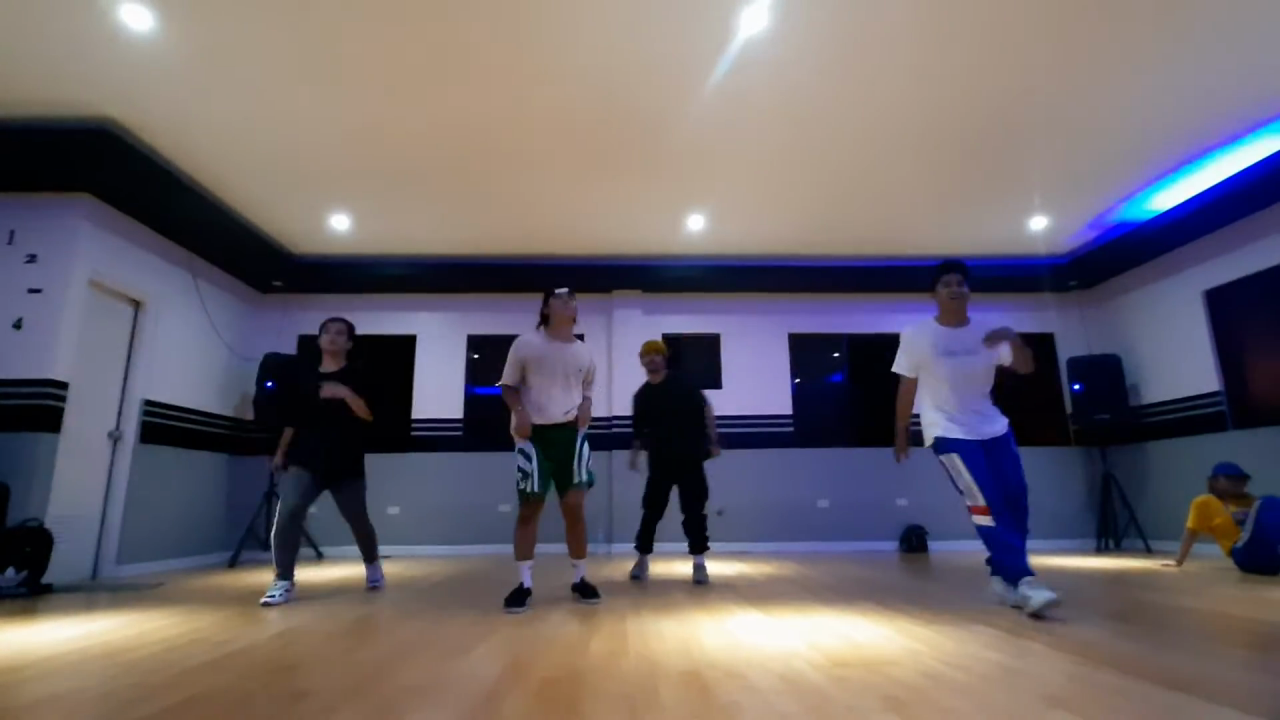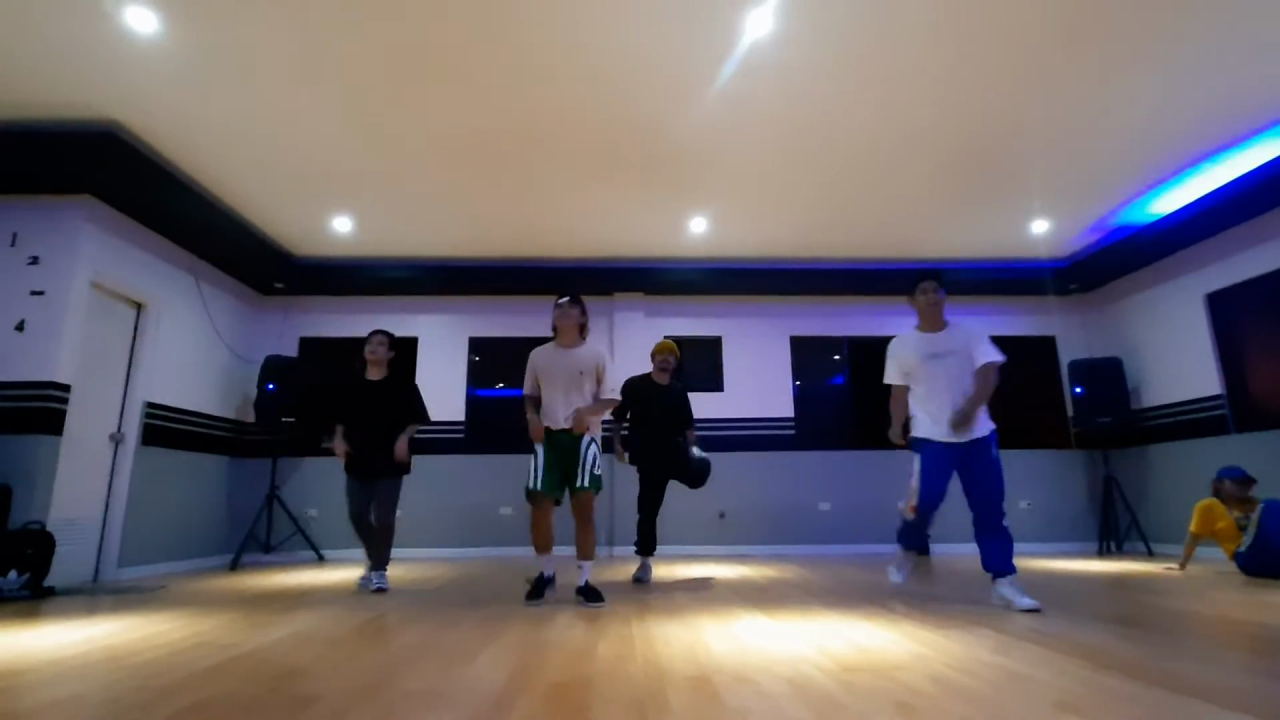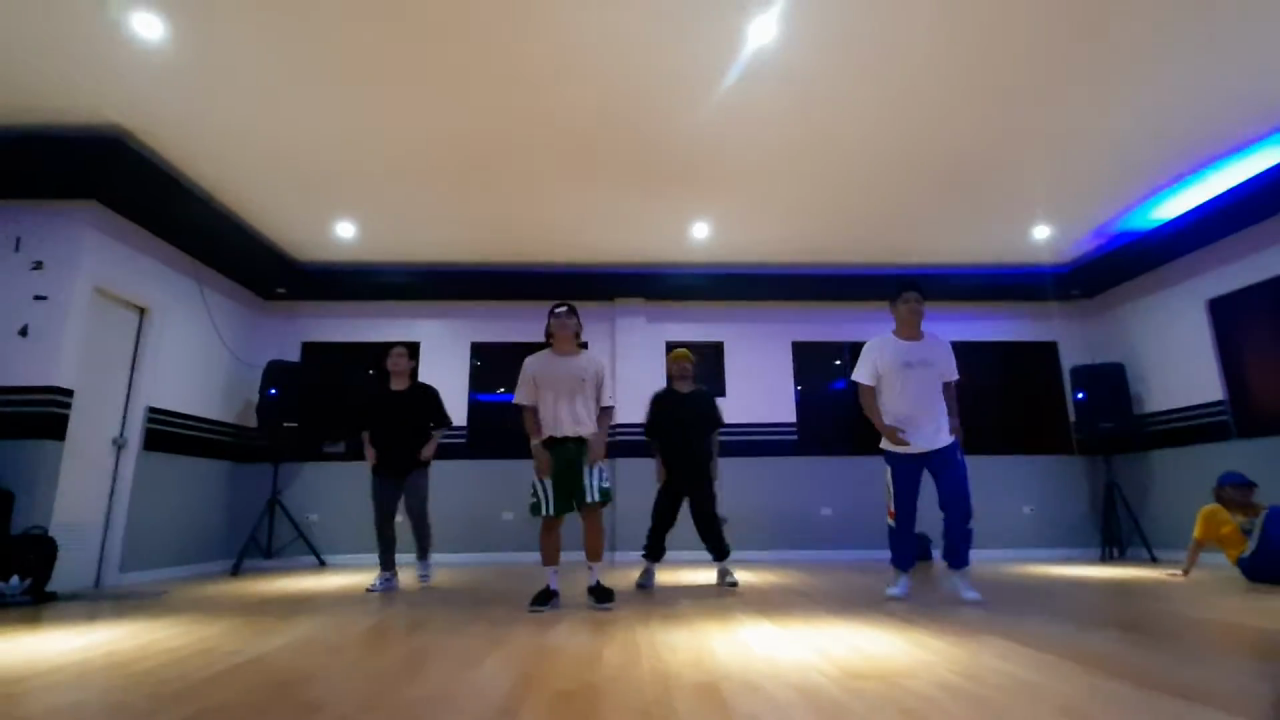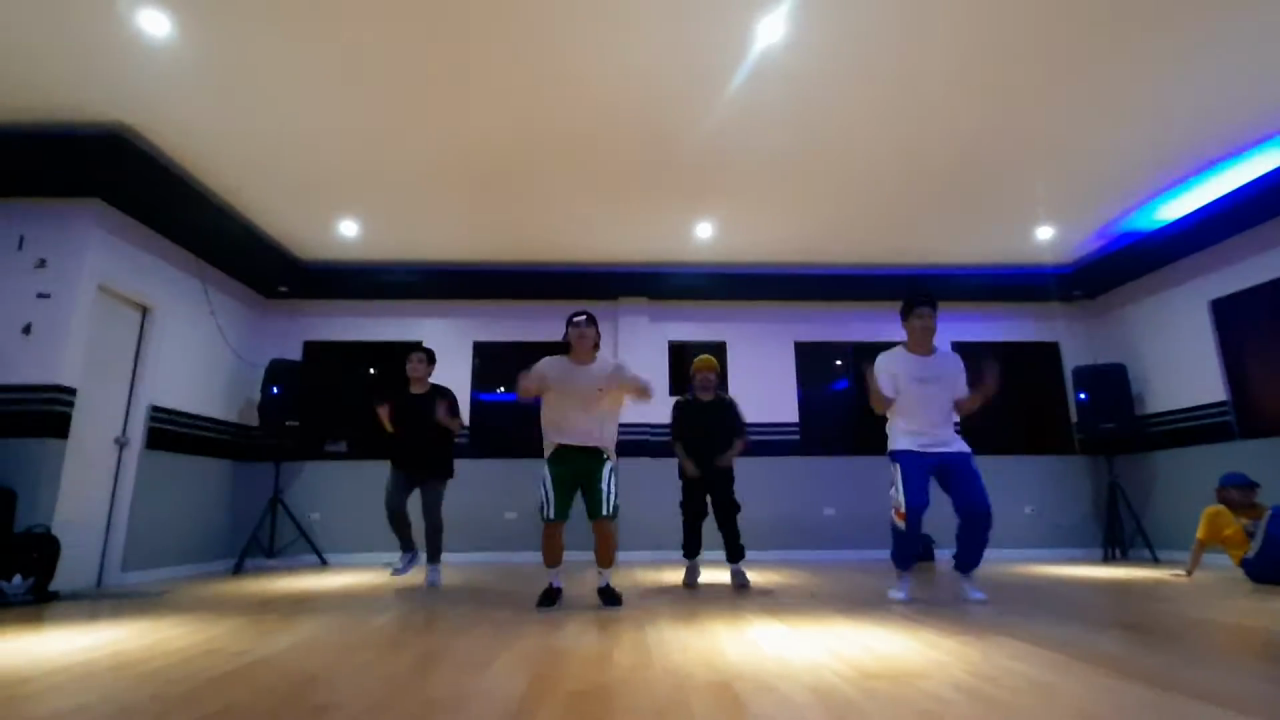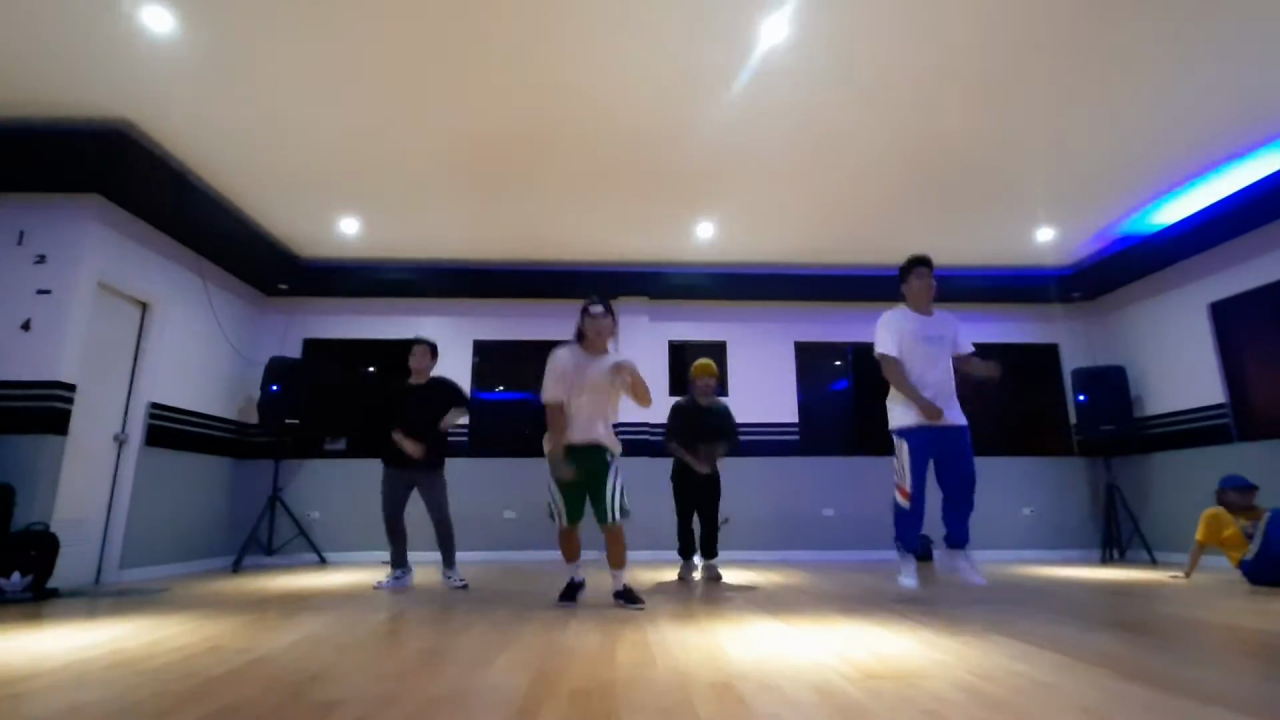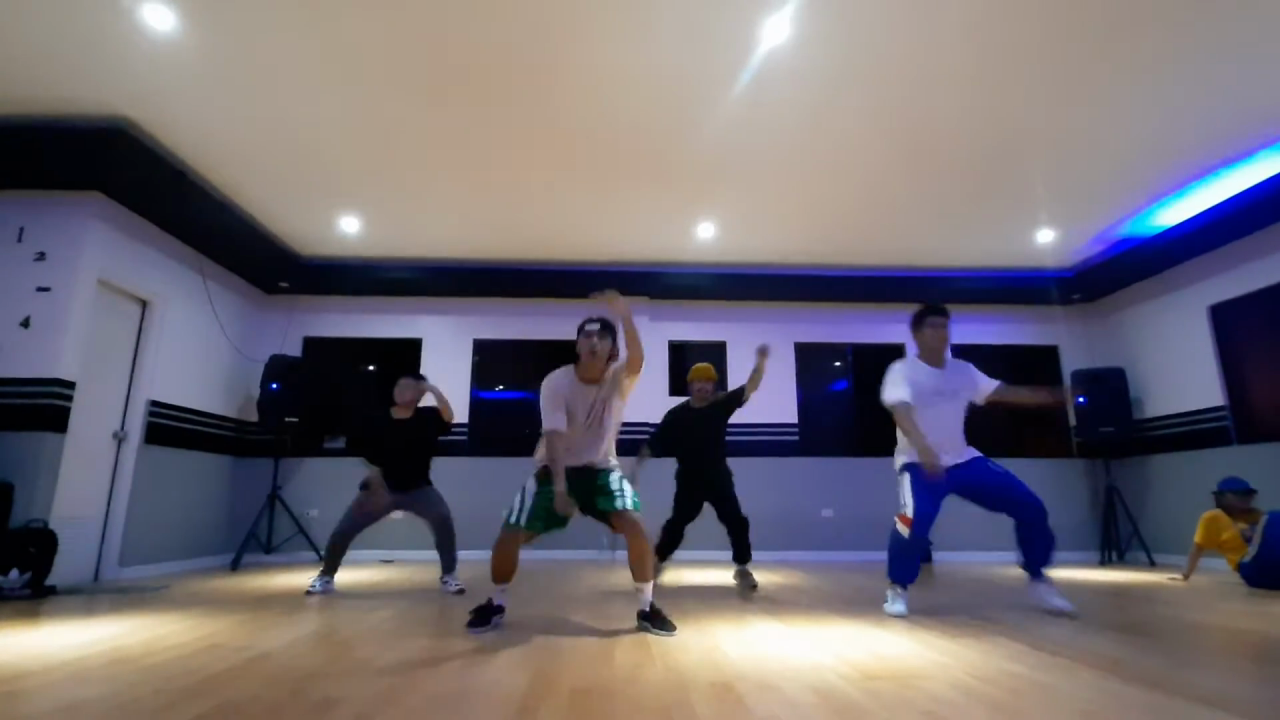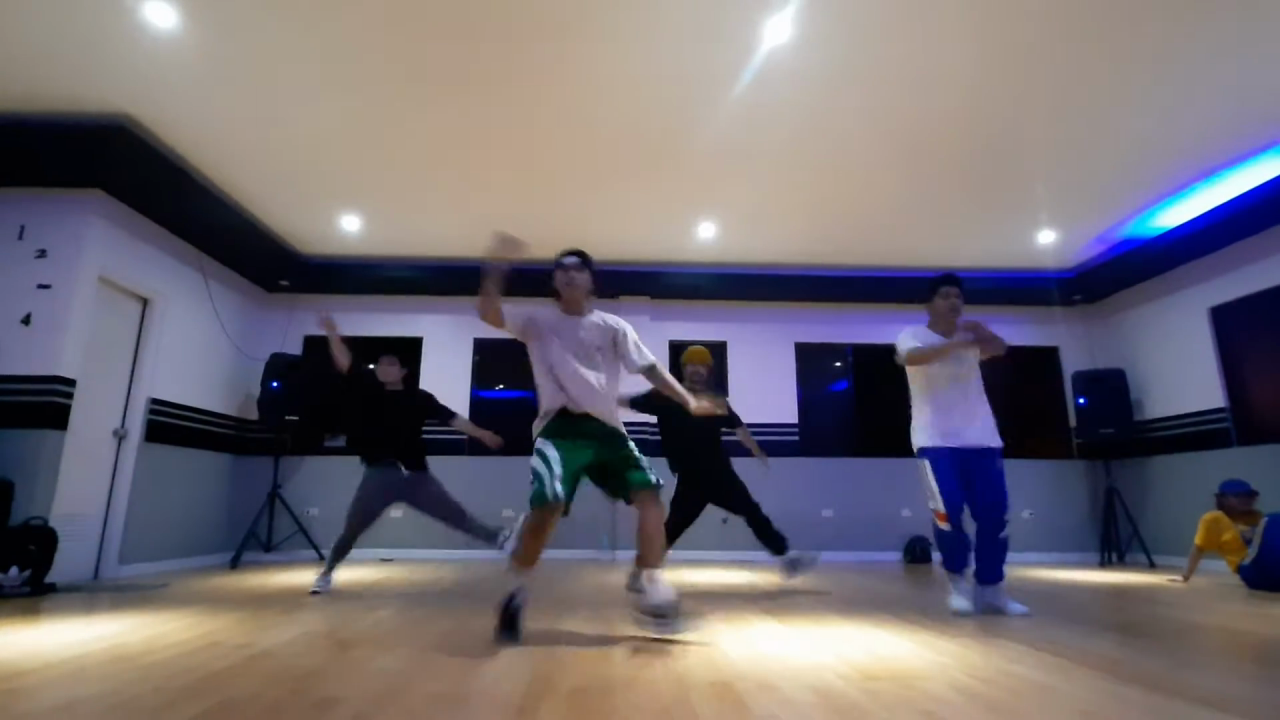
dt=0.4s
person 1, frame 1
left shoulder: (992, 332)
right shoulder: (916, 337)
left elbow: (1026, 368)
right elbow: (907, 388)
left wrist: (1014, 340)
right wrist: (900, 433)
left hip: (992, 428)
right hip: (949, 433)
left knee: (1015, 498)
right knee: (987, 504)
left ankle: (1004, 577)
right ankle: (1024, 581)
person 1, frame 2
left shoulder: (971, 335)
right shoulder: (901, 345)
left elbow: (989, 373)
right elbow: (900, 392)
left wrist: (972, 406)
right wrist: (896, 427)
left hip: (976, 434)
right hip: (930, 437)
left knee: (990, 506)
right knee: (926, 501)
left ankle: (1004, 582)
right ankle: (907, 552)
person 1, frame 3
left shoulder: (940, 345)
right shoulder: (877, 347)
left elbow: (950, 387)
right elbow: (865, 393)
left wrist: (954, 423)
right wrist: (883, 426)
left hip: (942, 441)
right hip: (900, 444)
left knee: (958, 507)
right knee: (901, 512)
left ankle: (959, 573)
right ankle: (902, 574)
person 1, frame 4
left shoulder: (951, 361)
right shoulder: (889, 360)
left elbow: (964, 406)
right elbow: (881, 407)
left wrist: (986, 389)
right wrist: (873, 386)
left hip: (950, 448)
right hip: (910, 448)
left knee: (979, 512)
right knee: (909, 509)
left ankle: (965, 574)
right ankle: (902, 575)
person 1, frame 5
left shoulder: (948, 323)
right shoulder: (891, 321)
left elbow: (966, 361)
right elbow: (889, 366)
left wrist: (984, 367)
right wrist: (920, 403)
left hip: (951, 419)
right hip: (910, 419)
left knee: (962, 486)
right knee: (911, 488)
left ankle: (956, 553)
right ankle: (907, 560)
person 1, frame 6
left shoulder: (963, 370)
right shoulder: (901, 371)
left elbow: (1003, 393)
right elbow: (901, 413)
left wrist: (1046, 396)
right wrist: (928, 454)
left hip: (963, 460)
right hip: (919, 463)
left knee: (1030, 506)
right knee: (914, 519)
left ankle: (1039, 579)
right ankle: (896, 590)
person 1, frame 7
left shoulder: (970, 334)
right shoulder: (914, 336)
left elbow: (996, 349)
right elbow: (913, 357)
left wrist: (980, 334)
right wrist: (961, 343)
left hip: (981, 441)
right hip: (936, 442)
left knee: (994, 516)
right knee: (947, 513)
left ankle: (990, 589)
right ankle: (956, 578)
person 2, frame 1
left shoulder: (584, 354)
right shoulder: (525, 344)
right elbow: (508, 386)
left wrist: (585, 407)
right wrist: (519, 412)
left hip: (571, 433)
right hip: (533, 433)
left knee: (574, 506)
right knee: (529, 507)
left ankle: (579, 578)
right ankle: (524, 584)
person 2, frame 2
left shoulder: (596, 355)
right shoulder: (538, 356)
left elbow: (611, 399)
right elbow: (530, 396)
left wrist: (587, 412)
right wrist: (532, 417)
left hip: (583, 437)
right hip: (548, 437)
left knee: (583, 507)
right knee: (540, 508)
left ankle: (584, 582)
right ankle: (546, 573)
person 2, frame 3
left shoulder: (594, 364)
right shoulder: (534, 364)
left elbow: (606, 407)
right elbow: (528, 409)
left wrist: (600, 439)
right wrist: (537, 444)
left hip: (586, 446)
right hip: (550, 447)
left knee: (593, 515)
right knee: (550, 520)
left ankle: (595, 583)
right ankle: (551, 587)
person 2, frame 4
left shoulder: (611, 369)
right shoulder: (550, 367)
left elbow: (645, 393)
right elbow: (525, 391)
left wrist: (629, 381)
right wrist: (528, 383)
left hip: (598, 454)
right hip: (560, 452)
left knee: (604, 522)
right knee: (552, 524)
left ankle: (605, 585)
right ankle: (555, 585)
person 2, frame 5
left shoulder: (619, 362)
right shoulder: (562, 358)
left elbow: (644, 399)
right elbow: (553, 408)
left wrist: (630, 374)
right wrist: (557, 454)
left hip: (602, 451)
right hip: (566, 451)
left knee: (613, 527)
right knee: (567, 526)
left ankle: (620, 587)
right ankle: (576, 578)
person 2, frame 6
left shoulder: (620, 380)
right shoulder: (556, 383)
left elbow: (636, 363)
right elbow: (553, 437)
left wrist: (626, 318)
right wrist: (558, 483)
left hip: (599, 470)
right hip: (552, 470)
left knee: (633, 528)
right knee: (509, 537)
left ankle: (647, 608)
right ankle: (496, 603)
person 2, frame 7
left shoulder: (613, 327)
right shoulder: (538, 321)
left elbow: (650, 369)
right elbow: (489, 313)
left wrist: (687, 399)
right wrist: (500, 265)
left hip: (606, 430)
right hip: (560, 427)
left knee: (652, 503)
right knee: (546, 513)
left ankle: (654, 598)
right ankle: (514, 599)
person 3, frame 1
left shoulder: (355, 378)
right shoulder: (304, 380)
left elbow: (367, 415)
right elbow: (294, 422)
left wrist: (344, 392)
right wrist: (280, 453)
left hip: (346, 464)
right hip: (305, 462)
left knee: (358, 521)
right knee: (287, 515)
left ankle: (372, 566)
right ankle: (283, 582)
person 3, frame 2
left shoulder: (403, 387)
right shoulder: (354, 388)
left elbow: (417, 420)
right elbow: (342, 420)
left wrist: (404, 439)
right wrist: (339, 439)
left hip: (390, 464)
right hip: (358, 463)
left knee: (383, 517)
right knee: (357, 516)
left ankle: (378, 570)
right ankle: (374, 564)
person 3, frame 3
left shoulder: (425, 393)
right shoulder: (377, 396)
left elbow: (441, 424)
right elbow: (367, 427)
left wrist: (432, 445)
right wrist: (368, 447)
left hip: (415, 465)
right hip: (384, 466)
left knee: (417, 513)
right knee: (383, 519)
left ankle: (423, 560)
right ankle: (387, 574)
person 3, frame 4
left shoulder: (443, 395)
right shoulder: (398, 398)
left elbow: (457, 428)
right elbow: (391, 428)
left wrist: (444, 417)
right wrist: (384, 417)
left hip: (434, 467)
right hip: (403, 464)
left knee: (432, 517)
right knee: (392, 505)
left ankle: (433, 566)
right ankle: (408, 552)
person 3, frame 5
left shoulder: (443, 387)
right shoulder: (398, 392)
left elbow: (463, 406)
right elbow: (392, 425)
left wrist: (453, 416)
right wrist: (405, 442)
left hip: (432, 464)
right hip: (398, 464)
left knee: (441, 519)
right knee: (391, 518)
left ankle: (449, 569)
right ankle: (400, 570)
person 3, frame 6
left shoulder: (429, 416)
right shoulder: (379, 423)
left elbow: (448, 419)
right elbow: (371, 459)
left wrist: (435, 392)
right wrist: (377, 489)
left hip: (417, 488)
right hip: (381, 489)
left knee: (442, 519)
right knee: (341, 533)
left ankle: (448, 574)
right ankle: (326, 576)
person 3, frame 7
left shoulder: (418, 398)
right shoulder: (369, 389)
left elbow: (449, 417)
right elbow: (345, 363)
left wrist: (481, 433)
right wrist: (332, 333)
left hip: (415, 474)
right hip: (381, 474)
left knee: (453, 513)
right knee: (354, 527)
left ankle: (495, 537)
right ankle: (327, 574)
person 4, frame 1
left shoulder: (682, 384)
right shoulder: (642, 395)
left elbow: (706, 409)
right elbow: (640, 430)
left wrist: (713, 440)
right wrist: (635, 455)
left hip: (690, 457)
right hip: (661, 459)
left knee: (693, 508)
right knee: (653, 506)
left ankle: (699, 561)
right ankle: (642, 558)
person 4, frame 2
left shoulder: (679, 392)
right shoulder: (634, 386)
left elbow: (687, 426)
right elbow: (618, 417)
left wrist: (691, 449)
right wrist: (617, 444)
left hip: (674, 450)
right hip: (647, 456)
right knee: (648, 508)
right ankle: (645, 562)
person 4, frame 3
left shoulder: (705, 398)
right shoulder: (661, 400)
left elbow: (713, 431)
right elbow: (653, 435)
left wrist: (713, 460)
right wrist: (660, 464)
left hip: (700, 469)
right hip: (673, 470)
left knee: (707, 518)
right knee: (661, 519)
left ankle: (722, 567)
right ankle: (649, 568)
person 4, frame 4
left shoulder: (726, 405)
right shoulder: (682, 405)
left elbow: (741, 435)
right elbow: (677, 439)
left wrist: (731, 453)
right wrist: (685, 462)
left hip: (720, 472)
right hip: (692, 473)
left knee: (727, 520)
right knee: (692, 519)
left ankle: (736, 569)
right ankle: (692, 565)
person 4, frame 5
left shoulder: (722, 411)
right shoulder: (681, 408)
left elbow: (730, 441)
right elbow: (672, 442)
left wrist: (711, 453)
right wrist: (691, 460)
left hip: (710, 476)
right hip: (684, 474)
left knee: (709, 521)
right knee: (684, 520)
left ankle: (709, 563)
right ankle: (687, 562)
person 4, frame 6
left shoulder: (721, 405)
right shoulder: (676, 414)
left elbow: (750, 387)
right elbow: (654, 443)
left wrist: (761, 360)
right wrist: (637, 464)
left hip: (718, 478)
right hip: (689, 478)
left knee: (736, 522)
right knee: (677, 523)
left ankle: (743, 568)
right ankle: (657, 562)
person 4, frame 7
left shoulder: (714, 399)
right shoulder: (665, 397)
left elbow: (736, 425)
right elbow: (630, 402)
left wrist: (756, 450)
left hip: (719, 471)
right hip: (691, 476)
left knee: (751, 511)
right knee: (676, 523)
left ankle: (785, 557)
right ankle: (639, 571)
